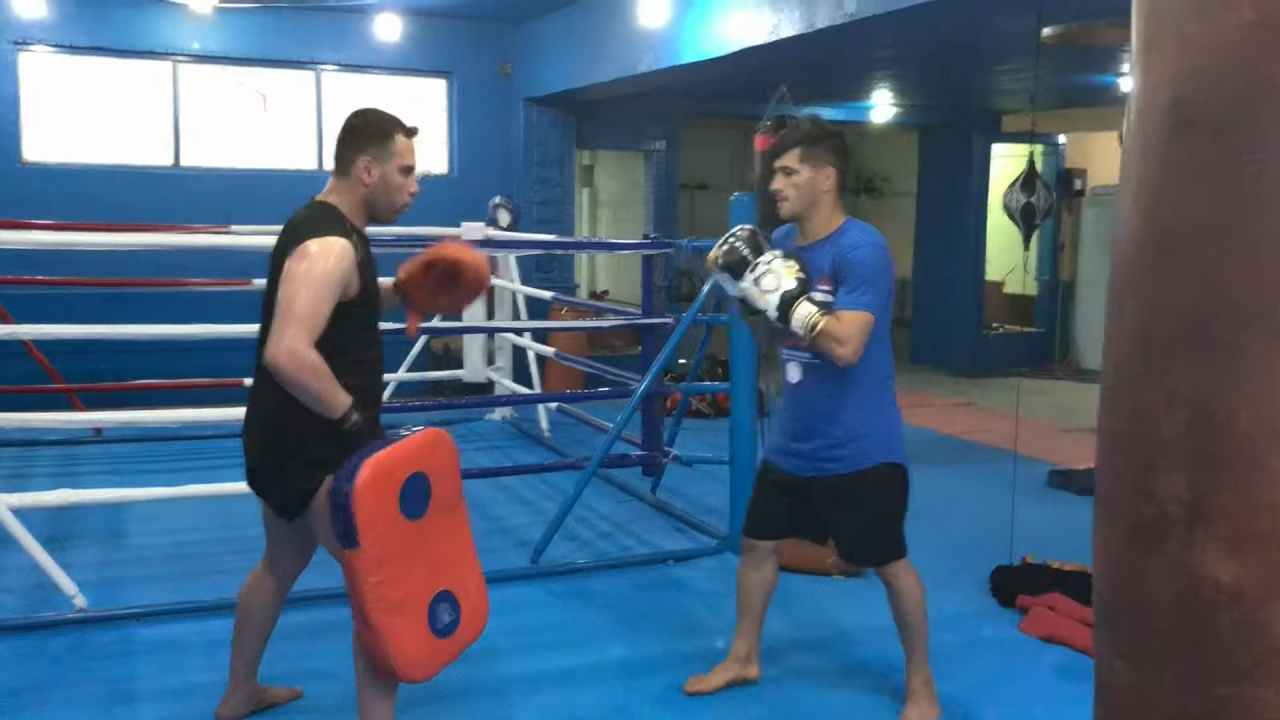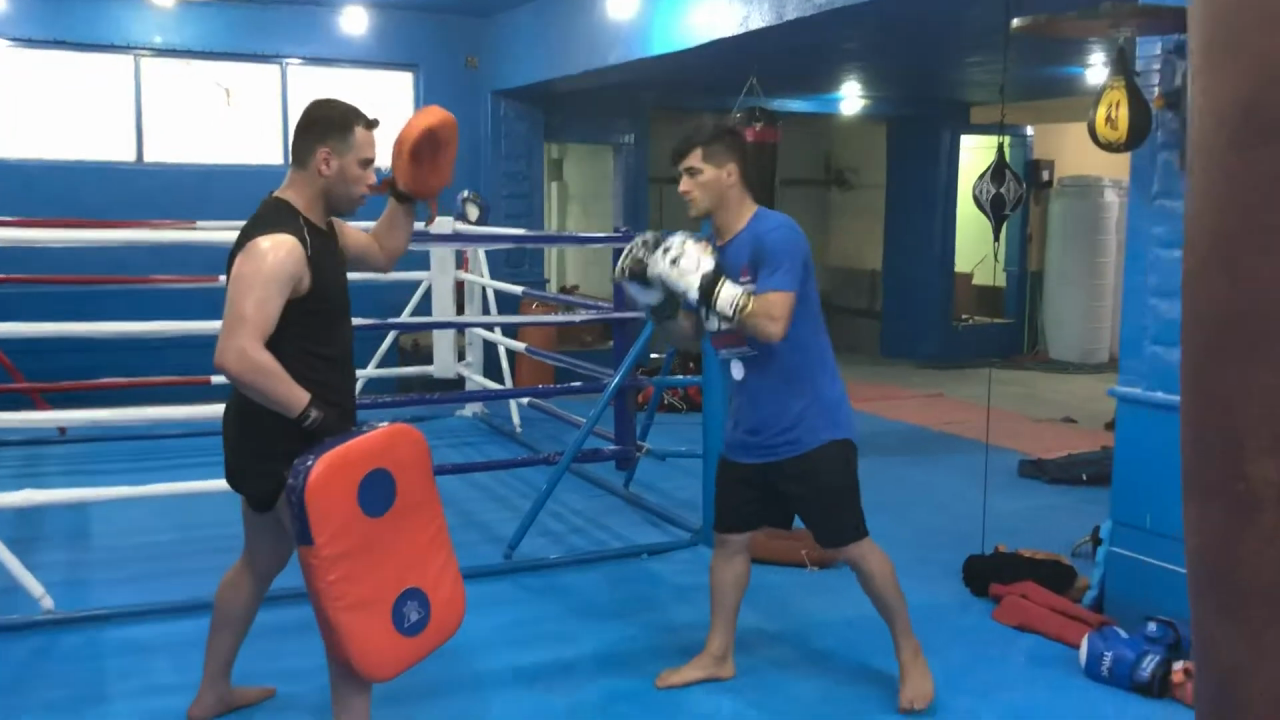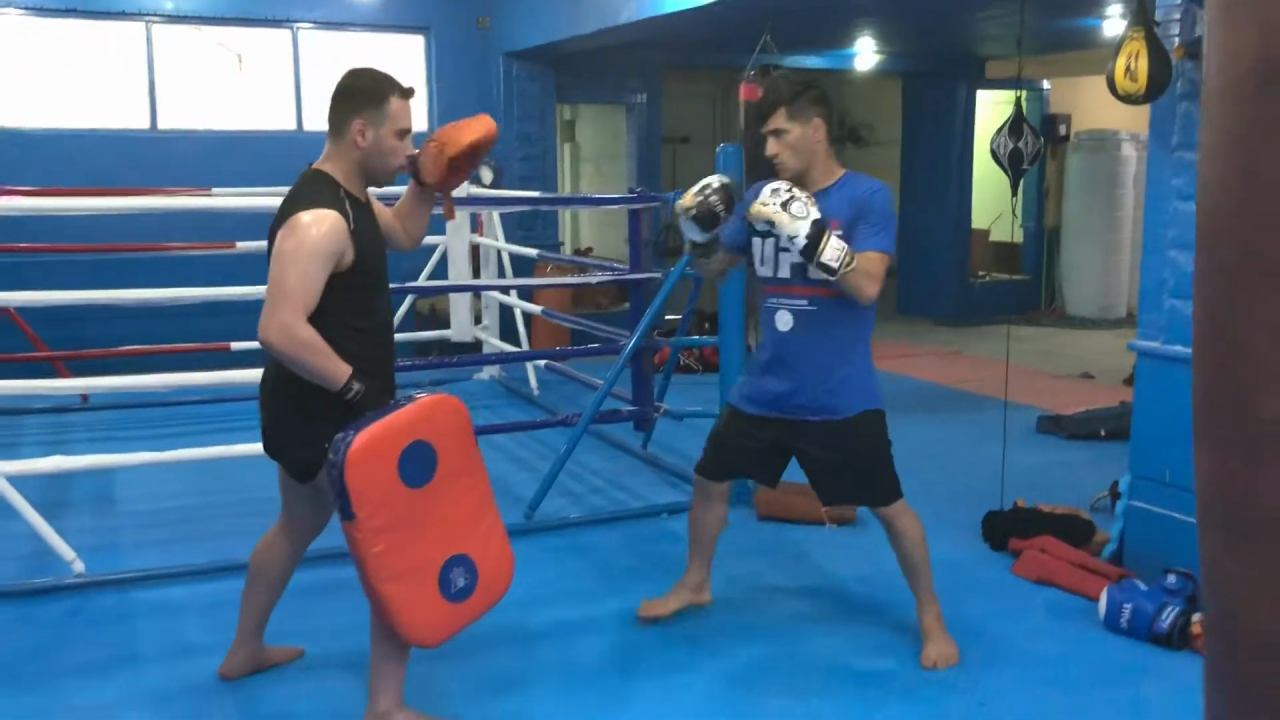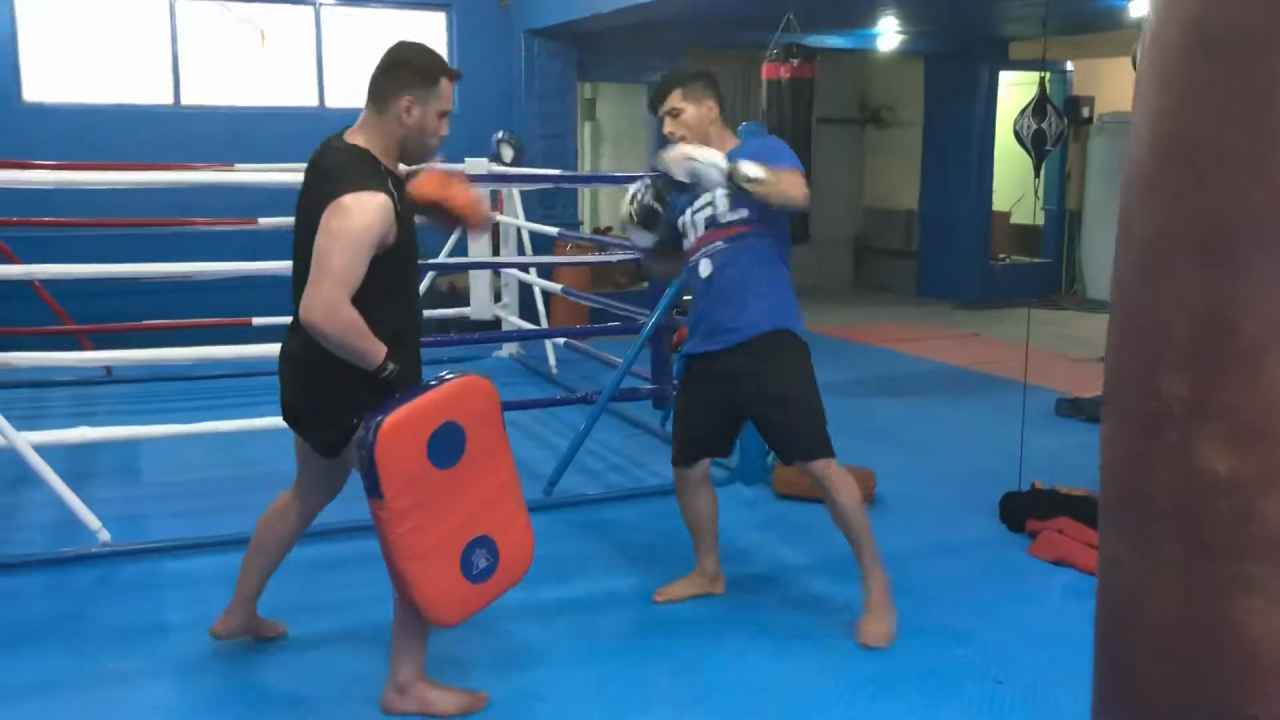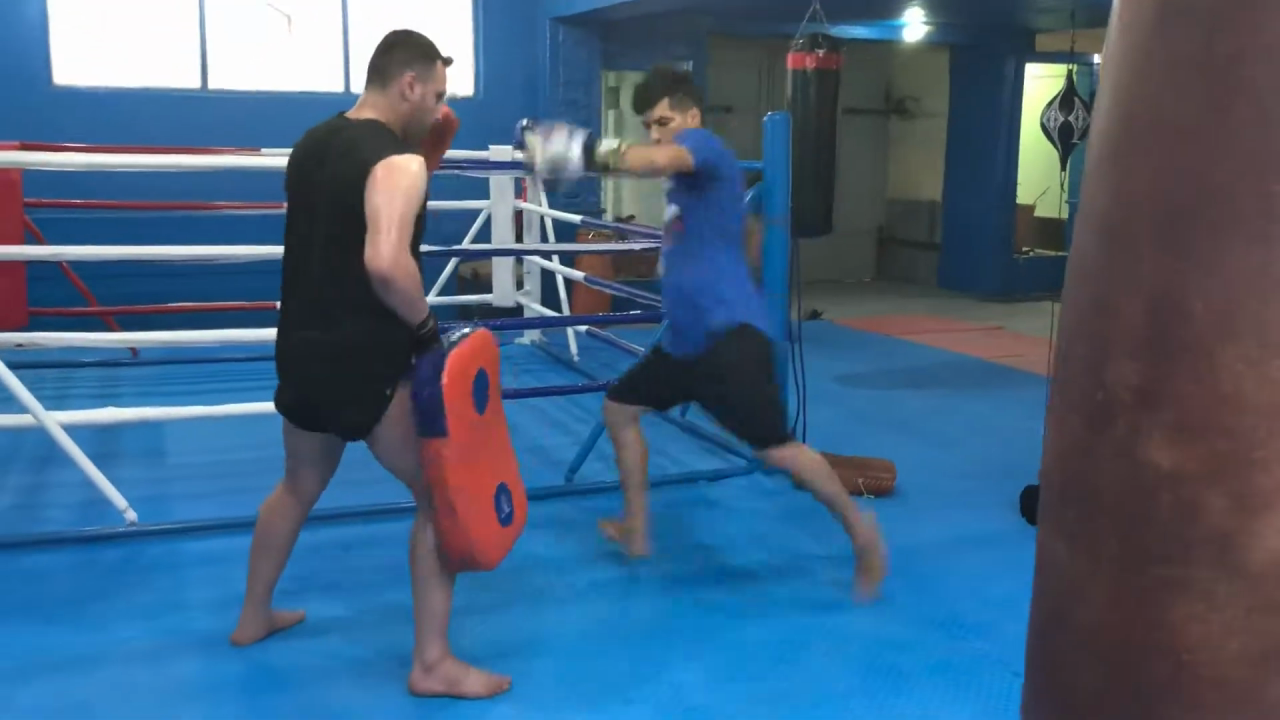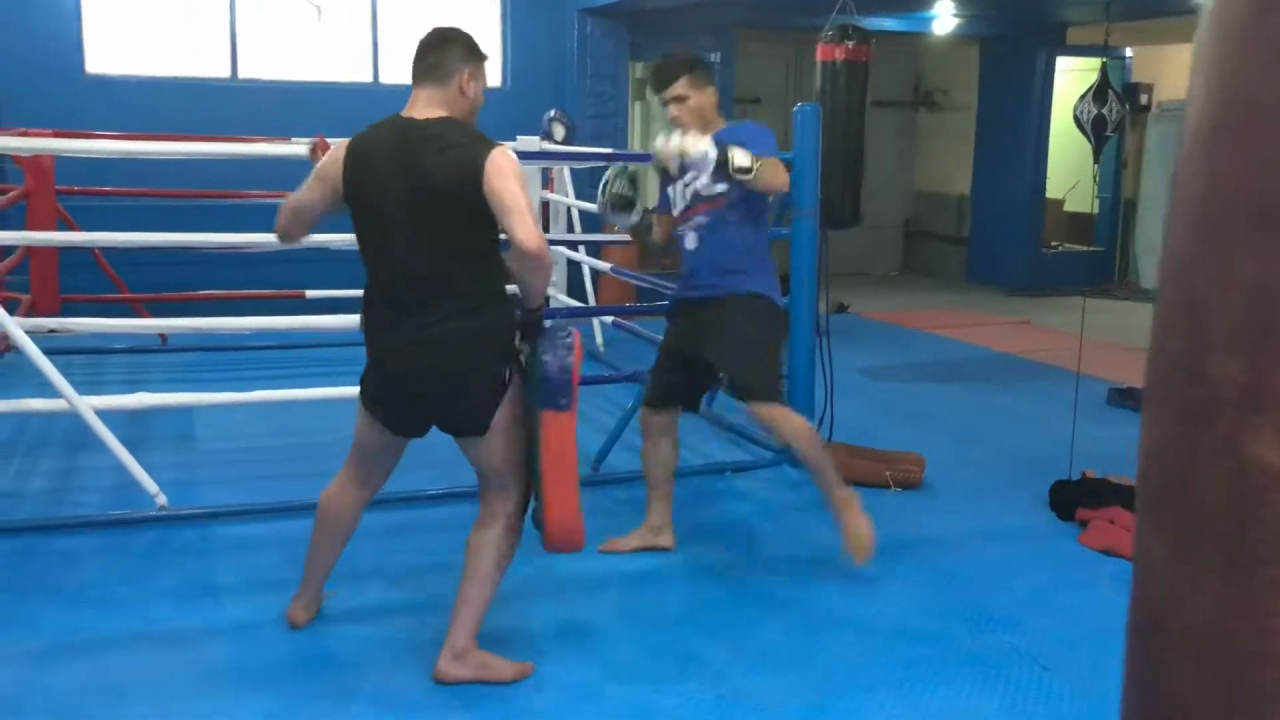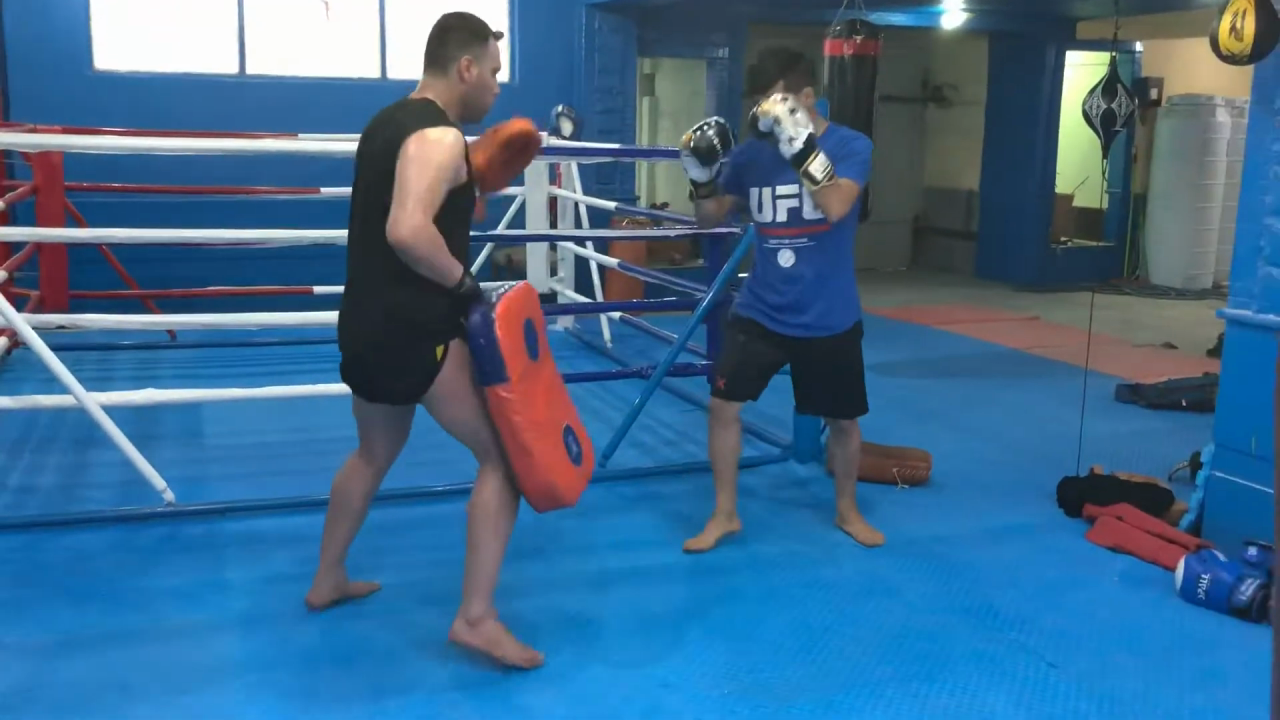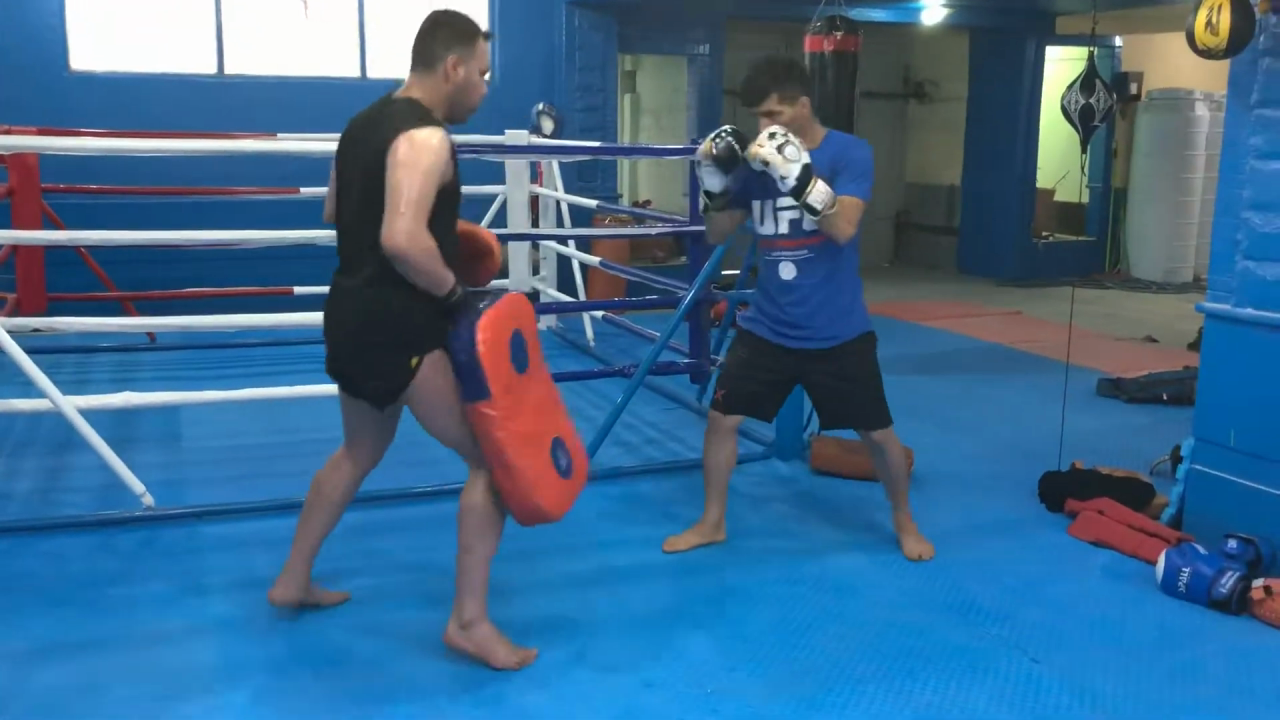
dt=0.5s
person 1, frame 1
left shoulder: (320, 226)
right shoulder: (331, 245)
right elbow: (288, 353)
left wrist: (403, 288)
right wrist: (355, 418)
left hip: (284, 439)
right hip: (312, 447)
left knee: (281, 564)
person 1, frame 2
left shoulder: (315, 226)
right shoulder: (277, 244)
left elbow: (382, 254)
right elbow: (237, 354)
left wrist: (407, 194)
right wrist: (314, 414)
left hip: (277, 440)
right hip: (288, 445)
left knee: (260, 561)
person 1, frame 3
left shoulder: (349, 195)
right shoulder: (320, 218)
left elbow: (405, 234)
right elbow: (280, 330)
left wrist: (431, 181)
right wrist: (358, 388)
left hip: (312, 408)
right hip: (329, 413)
left knee: (297, 526)
left ankle: (244, 650)
person 1, frame 4
left shoulder: (339, 152)
right shoulder: (366, 199)
right elbow: (324, 310)
left wrist: (420, 196)
right wrist: (391, 367)
left hip: (309, 375)
right hip: (354, 383)
left knee: (306, 494)
left ankle: (237, 617)
person 1, frame 5
left shoulder: (313, 143)
right shoulder: (399, 162)
right elbow: (385, 262)
right wrist: (425, 325)
left hip: (301, 350)
right hip: (366, 361)
left knee: (298, 488)
left ankle: (253, 617)
right ankle: (433, 665)
person 1, frame 6
left shoulder: (355, 150)
right shoulder: (490, 155)
left elbow: (287, 230)
right elbow: (532, 247)
left wrist: (323, 172)
right wrist: (534, 307)
left hip: (395, 352)
right hip: (478, 354)
left knee: (360, 476)
right knee: (506, 492)
left ankle: (306, 599)
right ankle: (460, 653)
person 1, frame 7
left shoulder: (385, 123)
right shoulder: (439, 136)
right elbow: (407, 232)
left wrist: (476, 179)
right wrist: (464, 284)
left hip: (365, 321)
right hip: (419, 326)
left knee: (374, 453)
right knee: (503, 455)
left ankle: (328, 580)
right ankle: (476, 617)
person 1, frame 8
left shoulder: (365, 123)
right shoulder: (425, 138)
right elbow: (401, 239)
right wrist: (454, 293)
left hip: (352, 322)
right hip: (405, 330)
left knee: (360, 451)
left ankle: (292, 583)
right ankle: (469, 620)
person 2, frame 1
left shoulder: (863, 249)
right shoulder: (784, 239)
left elbow: (846, 346)
left wrist: (785, 296)
right wrist: (747, 287)
left hip: (860, 447)
right hip: (793, 440)
left knee: (890, 563)
right knee: (757, 542)
right ankle: (743, 656)
person 2, frame 2
left shoulder: (778, 234)
right shoulder: (701, 245)
left elbow: (771, 325)
right elbow: (690, 334)
left wrist: (704, 279)
right wrist: (657, 296)
left hip: (811, 428)
right hip: (747, 433)
left knee: (852, 544)
right knee: (729, 539)
left ankle: (910, 655)
right ankle: (718, 653)
person 2, frame 3
left shoulder: (868, 197)
right shoulder: (763, 198)
left elbow: (867, 287)
right elbow: (712, 269)
left wrist: (807, 230)
right wrist: (699, 230)
left hip: (840, 397)
right hip: (765, 387)
left knee: (888, 505)
right knee: (710, 481)
left ankle: (930, 617)
right ankle: (694, 584)
person 2, frame 4
left shoulder: (762, 152)
right shoulder: (683, 186)
left elbow: (795, 195)
right elbow: (667, 261)
left wrist: (724, 166)
right wrist: (649, 224)
left hip: (768, 336)
right hip: (705, 346)
left knee: (818, 463)
right knee: (689, 465)
left ankle: (873, 585)
right ankle: (709, 571)
person 2, frame 5
left shoulder: (703, 146)
right shoulder: (691, 175)
left elbow: (652, 159)
left wrist: (580, 150)
left hip: (727, 331)
right hip: (684, 336)
left knee: (775, 449)
right knee: (619, 408)
left ankle: (858, 530)
right ankle: (635, 526)
person 2, frame 6
left shoulder: (744, 135)
right shoulder: (674, 160)
left elbow: (776, 183)
right elbow: (659, 237)
left wrist: (714, 156)
right wrist: (632, 217)
left hip: (744, 300)
right hip: (693, 305)
left knee: (765, 408)
right knee: (656, 417)
left ankle: (844, 503)
right ankle: (657, 527)
person 2, frame 7
left shoulder: (850, 145)
right shoulder: (752, 152)
left elbow: (836, 206)
right elbow: (710, 218)
left wrist: (800, 142)
right wrist: (701, 172)
left hip: (830, 318)
right hip: (760, 312)
left knee: (844, 420)
right knee: (723, 405)
left ankle: (847, 509)
right ankle: (725, 514)
person 2, frame 8
left shoulder: (850, 153)
right shoulder: (758, 160)
left elbow: (845, 230)
right elbow: (717, 235)
left wrist: (798, 173)
right wrist: (713, 183)
left hip: (837, 332)
right hip: (767, 327)
left knee: (878, 434)
right knee: (721, 419)
left ankle: (904, 521)
right ankle: (712, 522)
